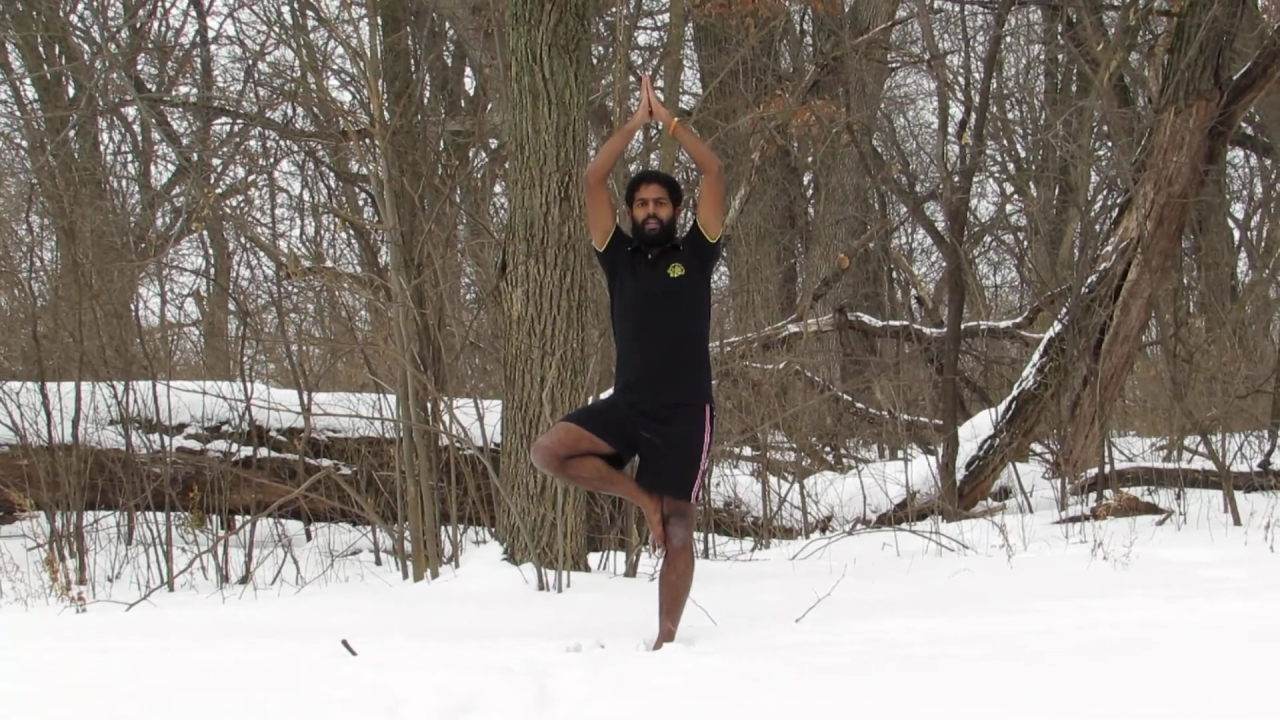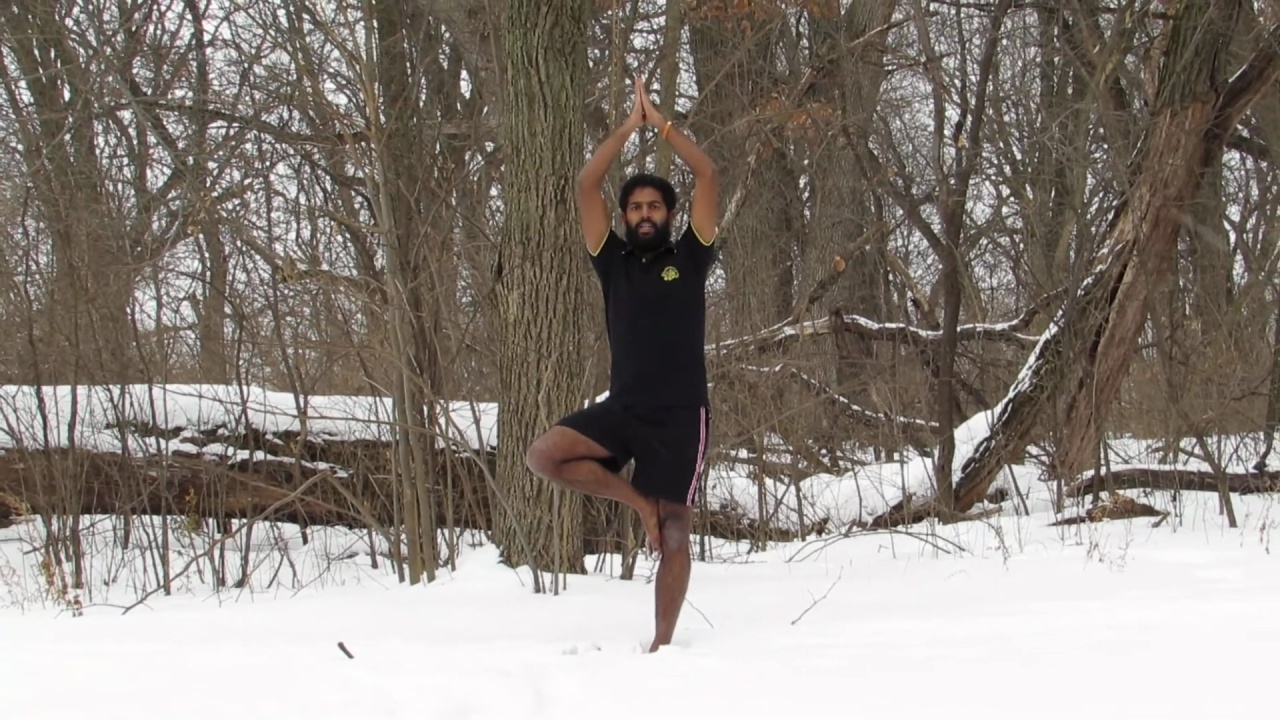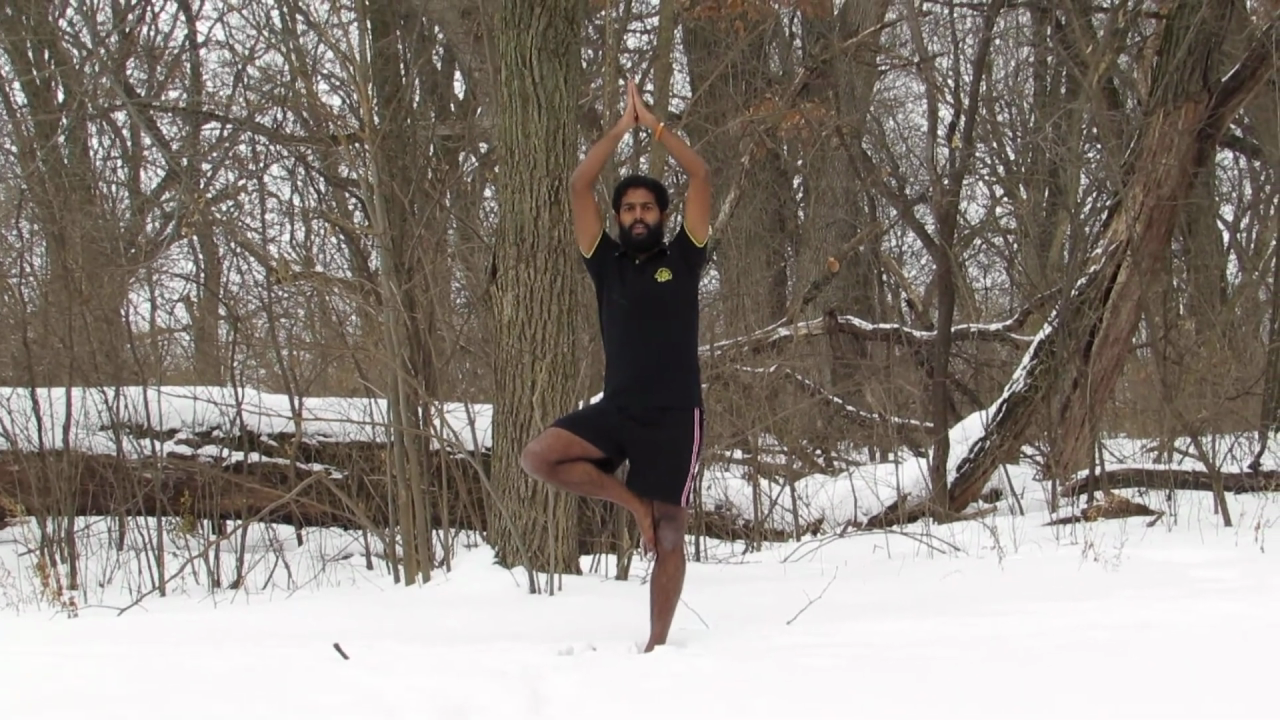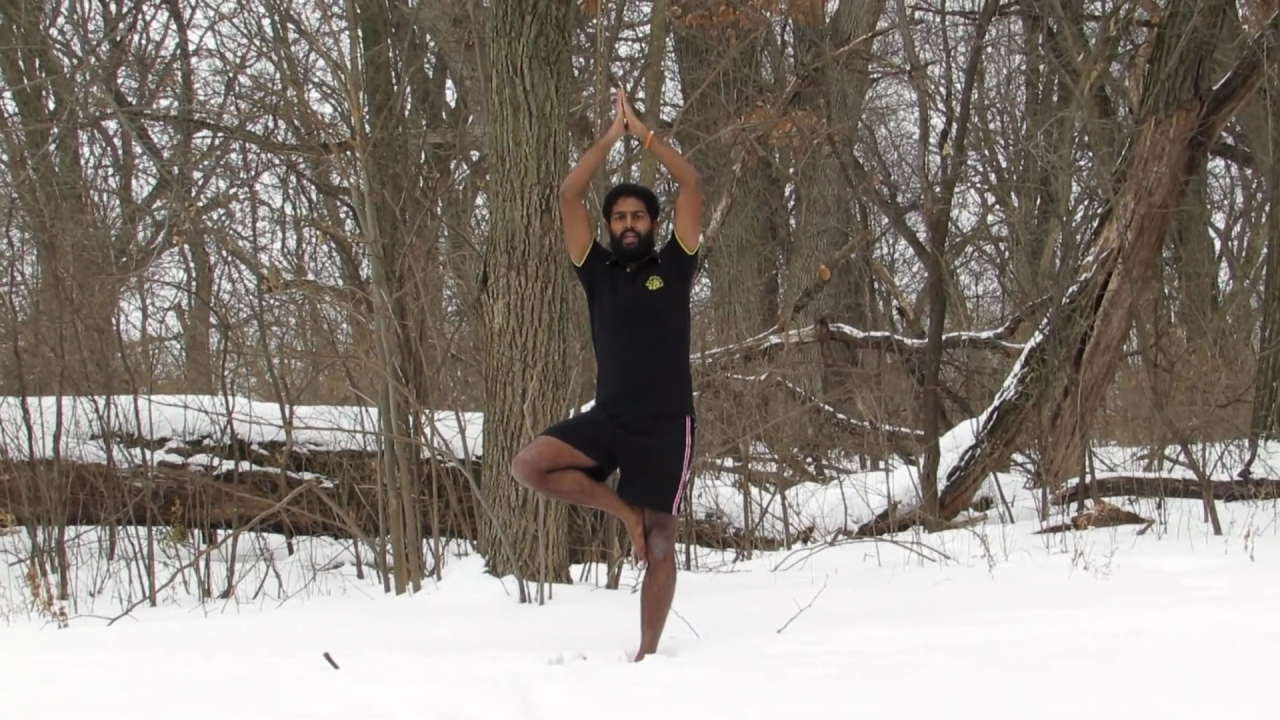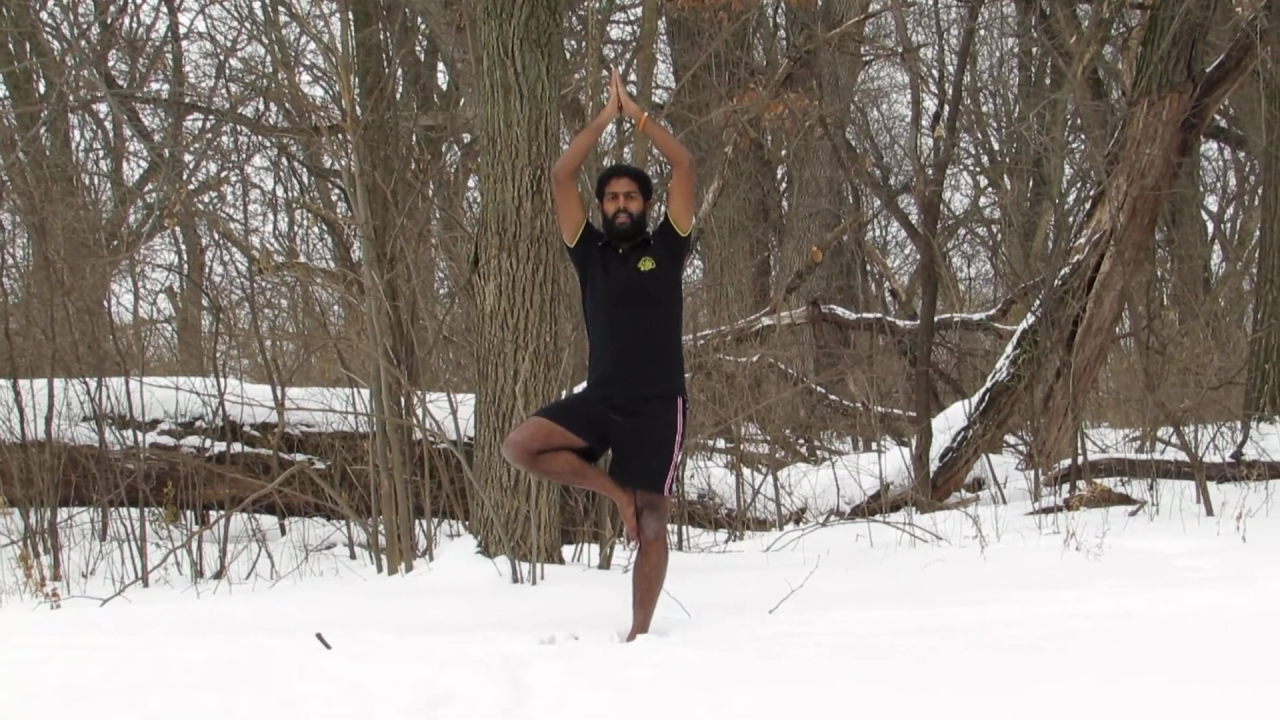
dt=0.4s
person 1, frame 1
left shoulder: (695, 254)
right shoulder: (618, 257)
left elbow: (715, 174)
right elbow: (593, 180)
left wrist: (668, 119)
right wrist: (635, 122)
left hip: (686, 410)
right hip: (627, 404)
left knee: (678, 528)
right knee: (547, 451)
left ankle: (666, 641)
right ankle: (642, 499)
person 1, frame 2
left shoulder: (689, 259)
right shoulder: (613, 262)
left elbow: (708, 177)
right elbow: (586, 185)
left wrist: (662, 123)
right wrist: (628, 126)
left hip: (681, 412)
right hip: (622, 407)
left knee: (675, 530)
right knee: (542, 455)
left ankle: (662, 643)
right ankle: (637, 501)
person 1, frame 3
left shoulder: (682, 260)
right shoulder: (606, 264)
left elbow: (701, 178)
right elbow: (578, 187)
left wrist: (653, 124)
right wrist: (620, 127)
left hip: (675, 414)
right hip: (616, 408)
left knee: (670, 531)
right knee: (537, 457)
left ankle: (657, 644)
right ankle: (633, 503)
person 1, frame 4
left shoulder: (673, 268)
right shoulder: (597, 272)
left elbow: (691, 185)
right elbow: (568, 196)
left wrist: (643, 132)
right wrist: (610, 136)
left hip: (666, 422)
right hip: (608, 416)
left knee: (660, 540)
right knee: (527, 465)
left ankle: (647, 652)
right ankle: (623, 511)
person 1, frame 5
left shoulder: (666, 249)
right shoulder: (589, 253)
left elbow: (685, 167)
right elbow: (561, 176)
left wrist: (637, 113)
right wrist: (603, 117)
left hip: (658, 402)
right hip: (600, 397)
left knee: (653, 520)
right knee: (519, 447)
left ankle: (640, 632)
right ankle: (616, 492)
